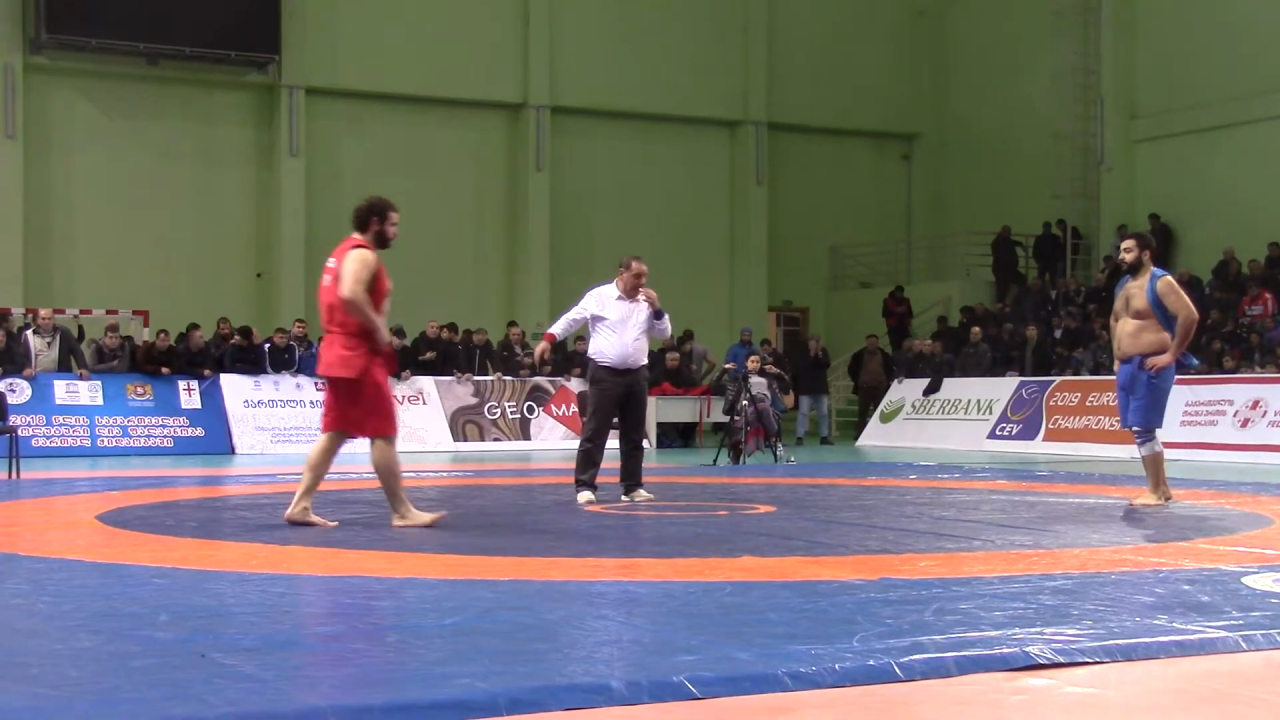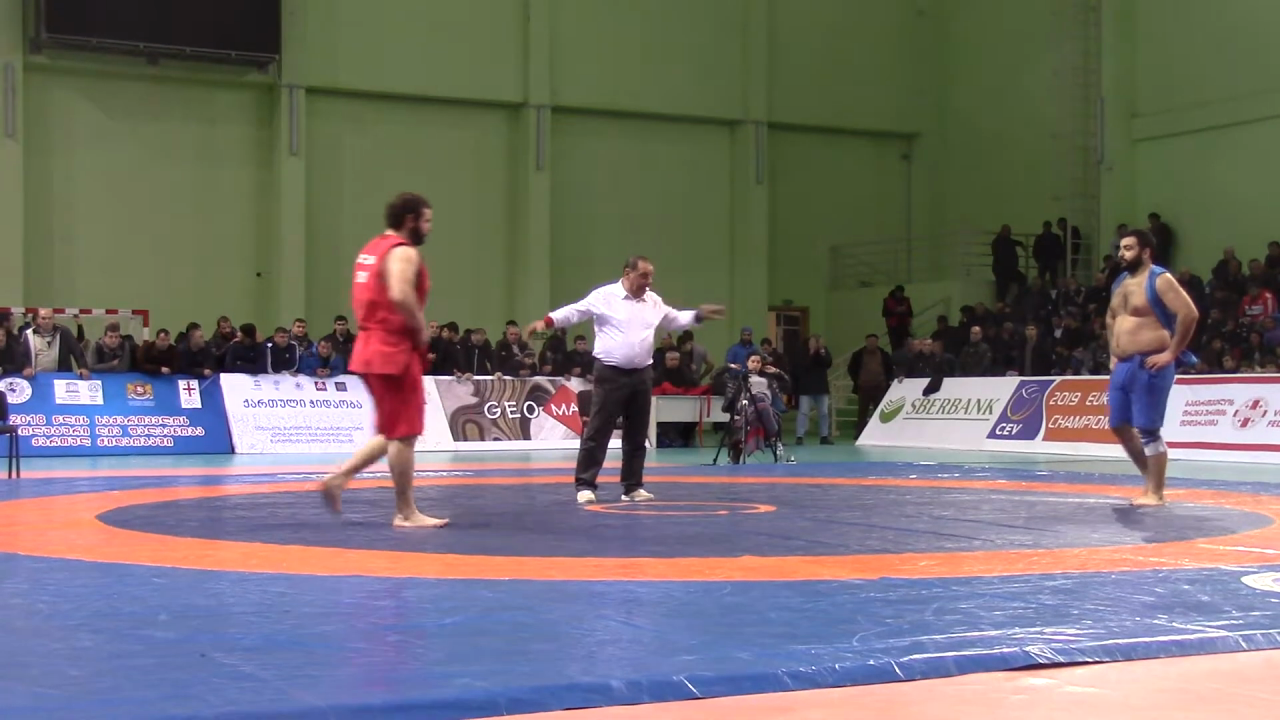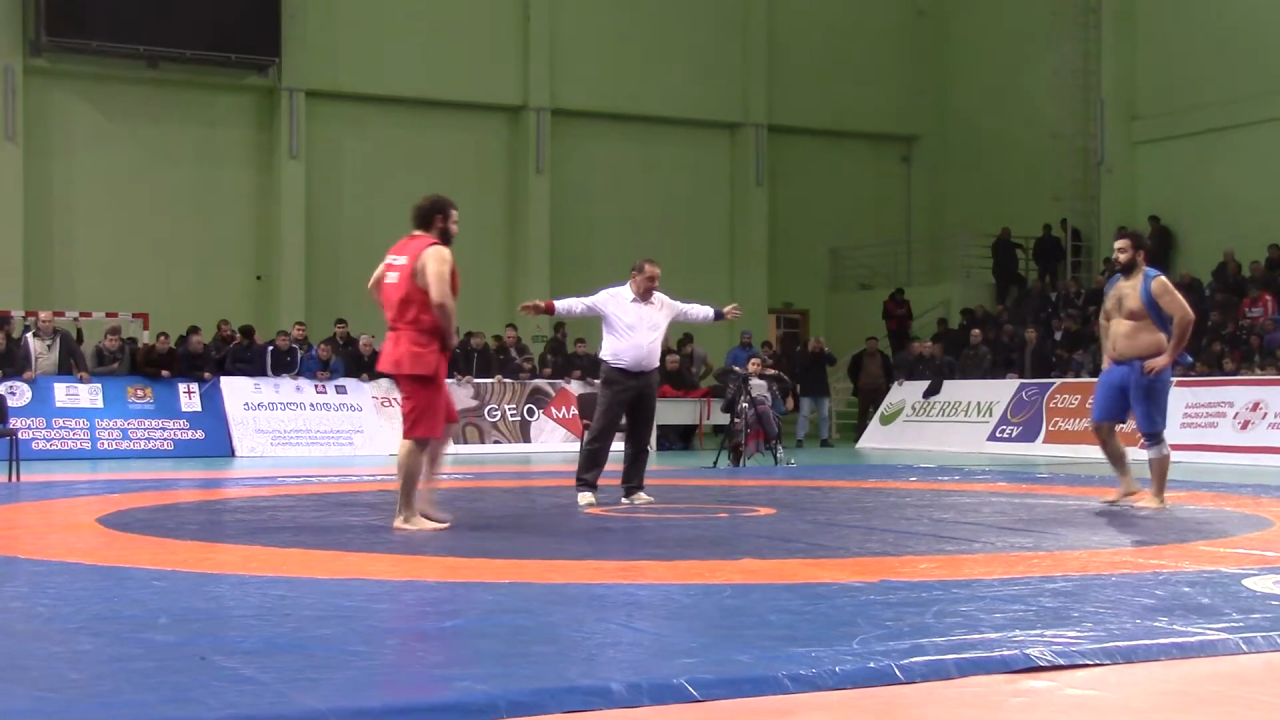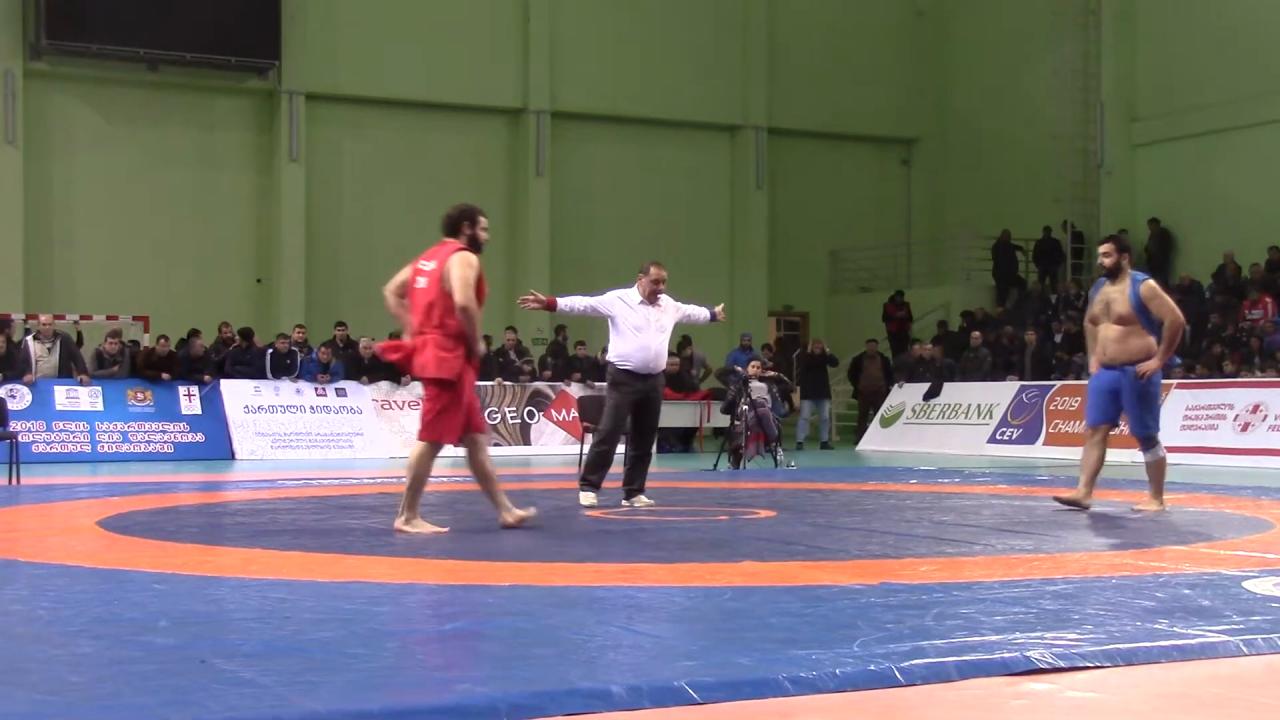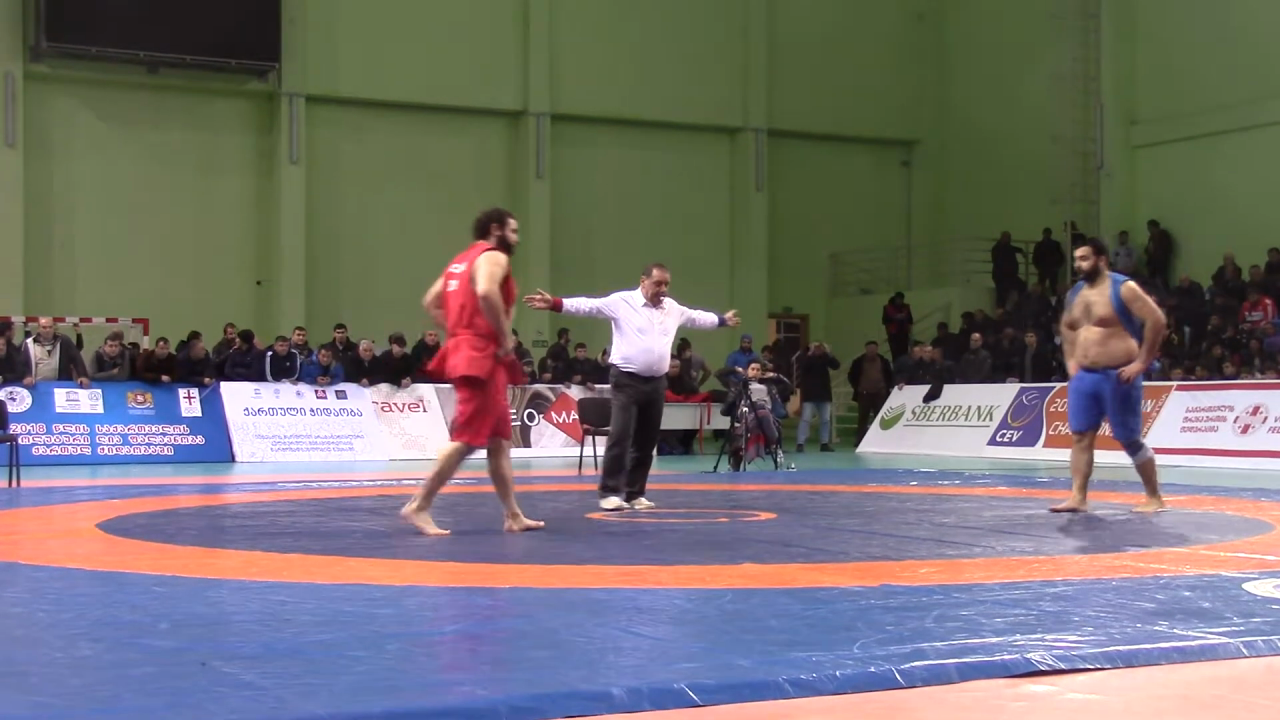
dt=0.2s
person 1, frame 1
left shoulder: (345, 252)
right shoulder: (363, 255)
right elbow: (349, 295)
right wrist: (378, 329)
left hip: (342, 352)
right hip: (357, 355)
left knee: (334, 433)
right knee: (383, 434)
left ankle: (301, 505)
right ankle: (402, 511)
person 1, frame 2
left shoulder: (372, 249)
right shoulder: (404, 252)
left elbow: (368, 296)
right elbow: (400, 296)
right wrist: (421, 330)
left hip: (372, 348)
right hip: (395, 350)
left knee: (390, 433)
right knee: (404, 433)
left ankle: (337, 479)
right ankle: (406, 513)
person 1, frame 3
left shoulder: (397, 250)
right shoulder: (436, 252)
left elbow: (374, 287)
right elbow: (440, 300)
right wrist: (450, 335)
left hip: (400, 346)
right hip: (421, 351)
left knee: (444, 424)
right knee: (419, 435)
left ankle: (423, 501)
right ankle: (407, 515)
person 1, frame 4
left shoulder: (426, 258)
right shoulder: (463, 258)
left elbow: (391, 291)
right elbow: (464, 304)
left wrist: (411, 328)
right wrist: (476, 343)
left hip: (431, 351)
right hip: (448, 356)
left knee: (476, 435)
right knee: (432, 438)
left ankle: (505, 510)
right ankle: (408, 516)
person 1, frame 5
left shoulder: (461, 261)
right shoulder: (494, 257)
left elbow: (431, 302)
right elbow: (486, 294)
right wrist: (505, 338)
left hip: (465, 354)
right hip: (481, 357)
left knee: (500, 439)
right knee: (466, 440)
left ankle: (513, 516)
right ankle: (418, 507)
person 2, frame 1
left shoulder: (1161, 282)
right shoulder: (1123, 285)
left elbow: (1189, 316)
left wrist: (1171, 354)
right wrist: (1117, 356)
left hip: (1150, 368)
right hip: (1126, 368)
left knee: (1143, 430)
right knee: (1140, 431)
left ankle: (1154, 492)
right ankle: (1162, 487)
person 2, frame 2
left shoulder: (1160, 280)
right shoulder: (1120, 282)
left elbow: (1189, 314)
left wrist: (1171, 352)
right wrist: (1113, 354)
left hip: (1149, 366)
right hip: (1122, 366)
left knee: (1147, 430)
right knee: (1120, 427)
left ankle: (1156, 492)
right ankle: (1151, 480)
person 2, frame 3
left shoulder: (1155, 282)
right shoulder: (1113, 284)
left elbow: (1185, 316)
right elbow: (1104, 320)
left wrist: (1169, 356)
right wrist: (1107, 354)
left hip: (1146, 369)
right hip: (1115, 368)
left knee: (1151, 433)
right knee: (1101, 426)
left ankle: (1157, 496)
right ankle: (1126, 481)
person 2, frame 4
left shoulder: (1143, 286)
right shoulder: (1098, 288)
left elbow: (1175, 319)
right elbow: (1091, 324)
left wrist: (1159, 359)
right wrist: (1093, 357)
left hip: (1135, 374)
right hip: (1104, 372)
left knee: (1146, 437)
right knee: (1095, 432)
left ankle: (1156, 499)
right ankle: (1083, 493)
person 2, frame 5
left shoulder: (1124, 289)
right shoulder: (1075, 293)
left elbow: (1157, 320)
right elbow: (1067, 328)
left wrist: (1142, 362)
right wrist: (1071, 359)
left hip: (1118, 376)
right hip: (1085, 377)
left knee: (1130, 440)
right knee: (1080, 437)
left ankle: (1154, 497)
right ankle: (1077, 498)
person 3, frame 1
left shoulder: (648, 301)
right shoulder: (598, 296)
left elbow: (664, 334)
right elbow: (570, 320)
left wrist: (657, 309)
right wrist: (548, 340)
left hip: (636, 375)
right hip: (604, 374)
left knee: (634, 435)
right knee: (594, 432)
left ankle: (632, 486)
right ankle: (585, 486)
person 3, frame 2
left shoulder: (654, 301)
right shoulder: (604, 296)
left elbow: (677, 320)
right elbow: (575, 311)
left wrist: (700, 315)
right wrist: (546, 322)
left hip: (641, 374)
right hip: (610, 373)
left knee: (637, 434)
right knee: (597, 431)
left ankle: (632, 486)
right ankle: (585, 485)
person 3, frame 3
left shoulder: (663, 302)
right shoulder: (611, 298)
left elbow: (689, 311)
right elbow: (579, 305)
left wrist: (719, 314)
right wrist: (547, 307)
left hip: (647, 377)
right hip: (617, 376)
left knee: (640, 437)
right knee: (601, 432)
left ankle: (633, 489)
right ankle: (586, 486)
person 3, frame 4
left shoulder: (669, 304)
right shoulder: (617, 300)
left elbow: (691, 312)
right elbow: (583, 304)
left wrist: (713, 314)
right wrist: (548, 303)
left hip: (653, 380)
right hip: (623, 378)
left knee: (644, 439)
right knee: (608, 433)
left ankle: (634, 492)
right ankle: (589, 486)
person 3, frame 5
left shoulder: (672, 308)
right shoulder: (622, 301)
left elbow: (696, 317)
right elbow: (589, 305)
left wrist: (722, 320)
right wrist: (555, 304)
left hip: (656, 382)
right hip: (626, 380)
left knee: (647, 442)
right knee: (620, 437)
left ankle: (634, 494)
right ankle: (610, 492)
